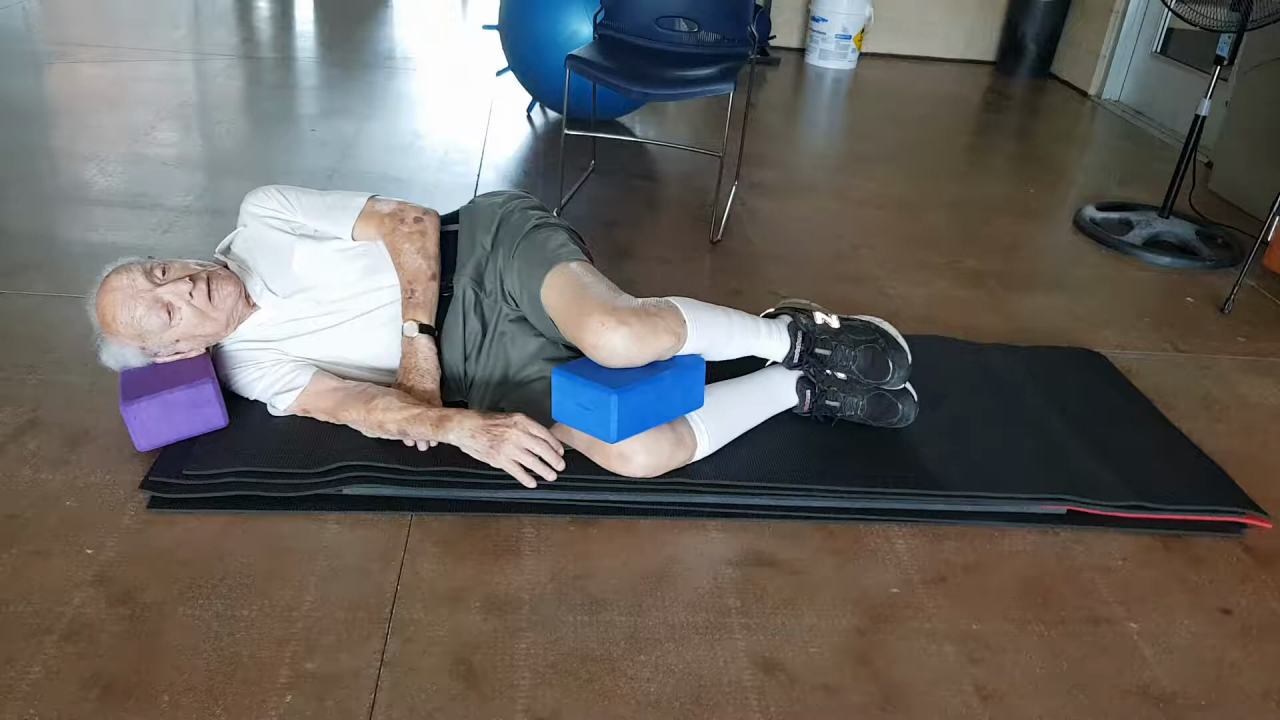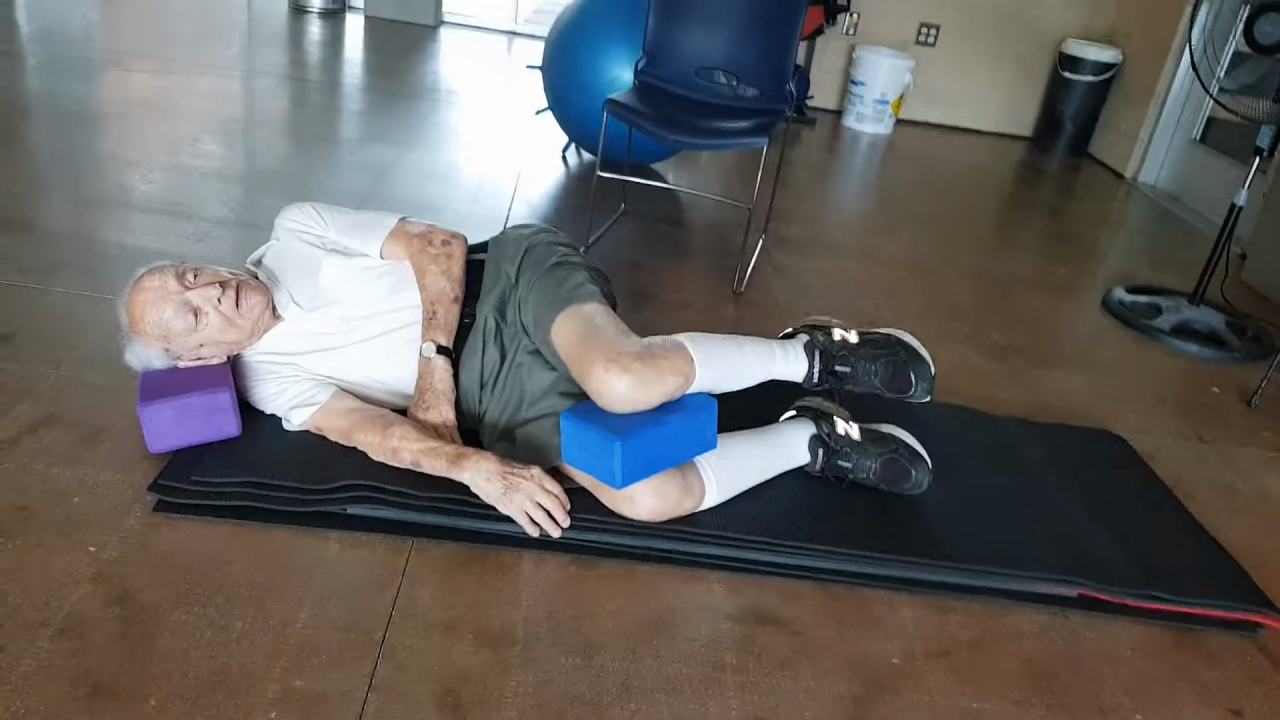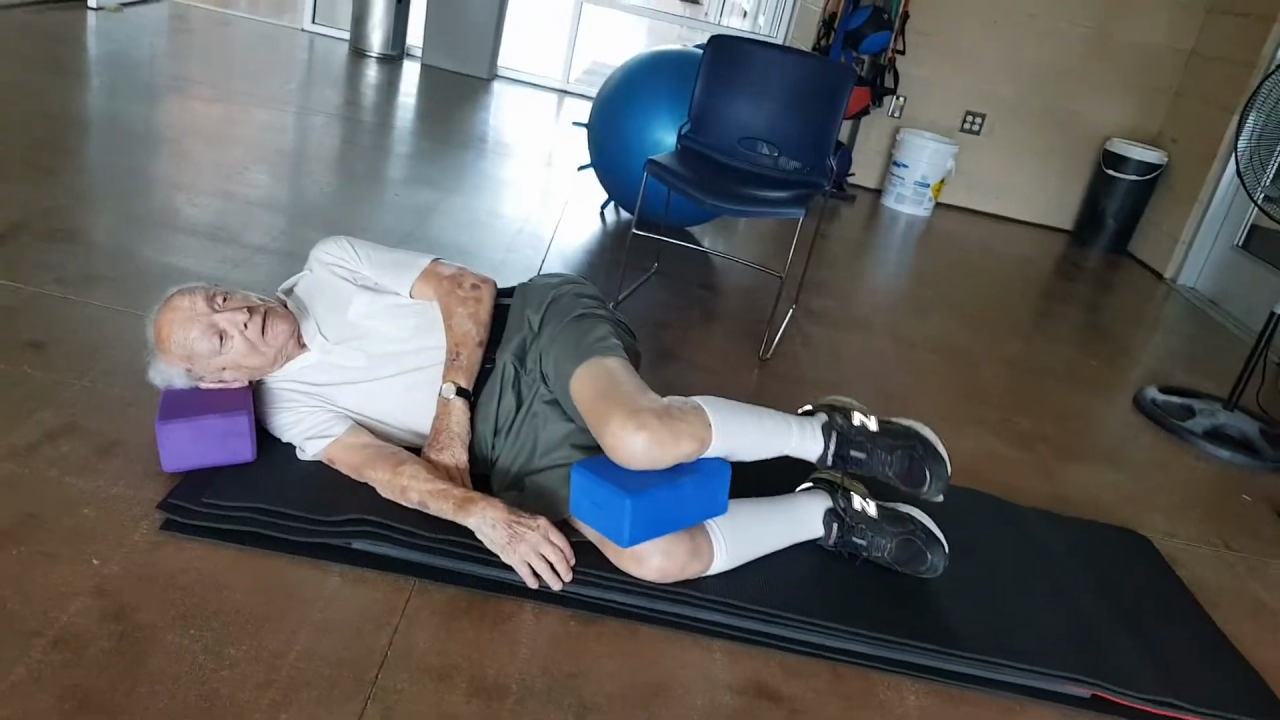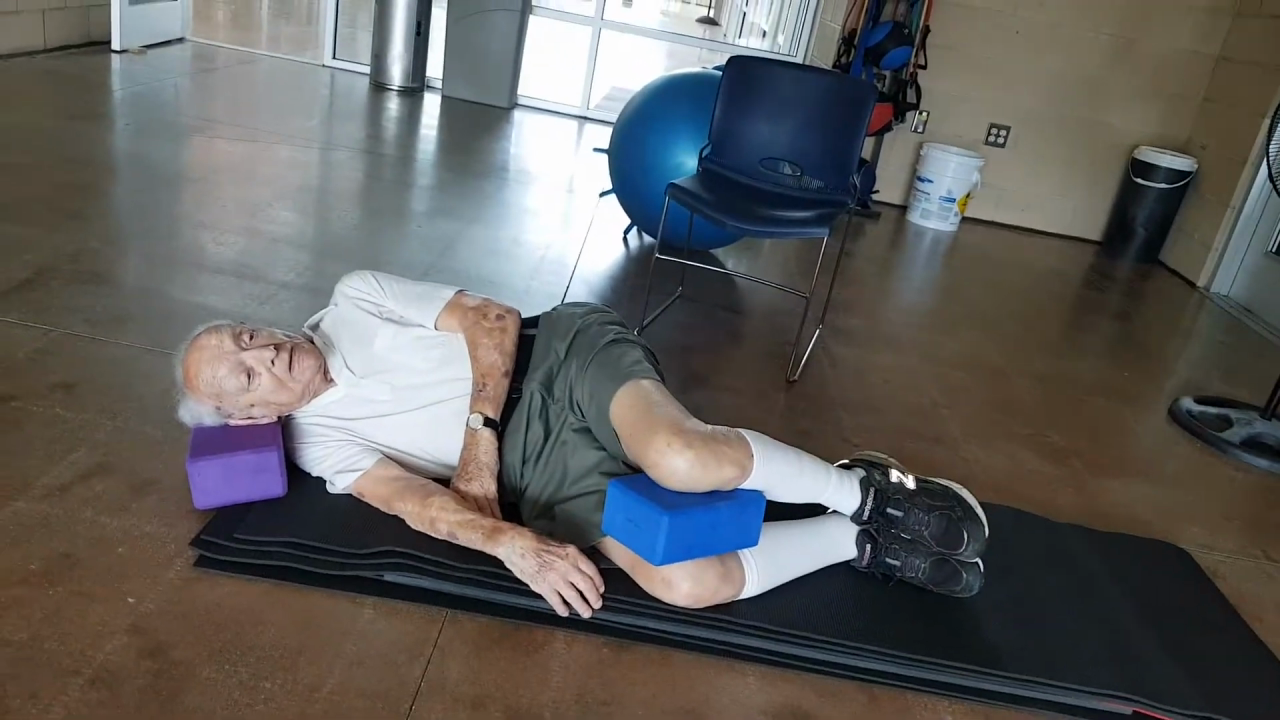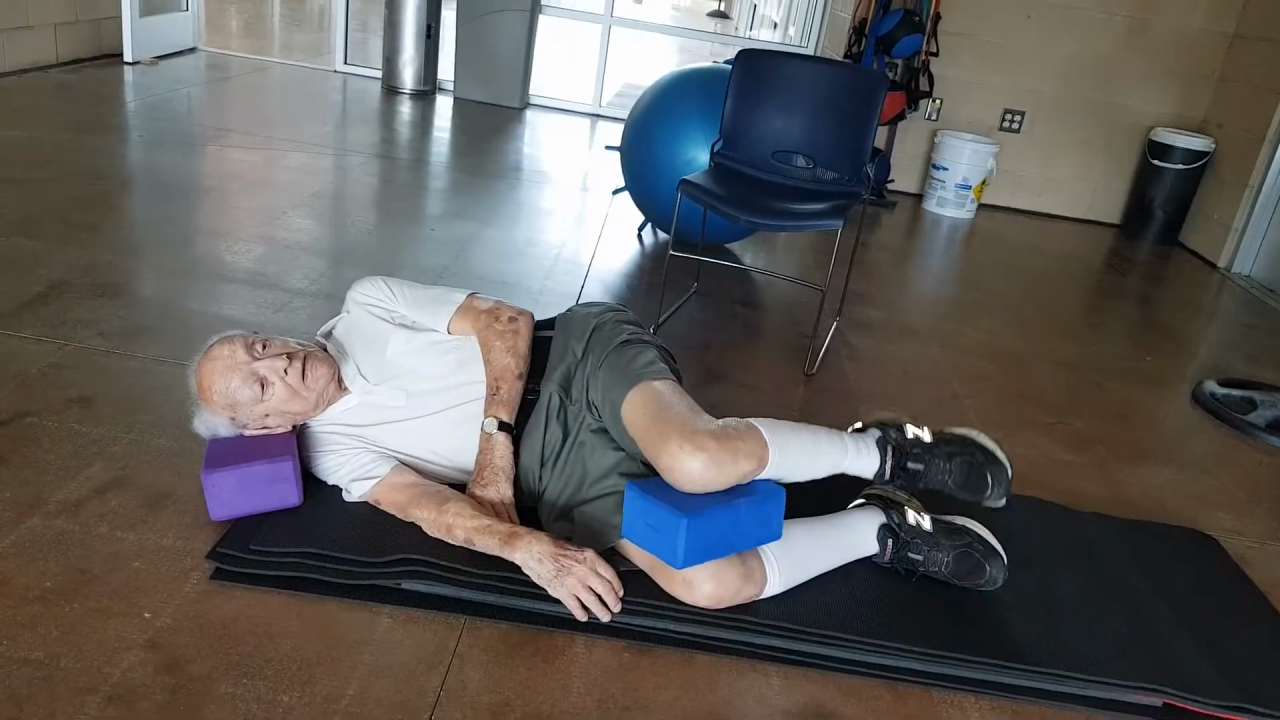
dt=0.7s
person 1, frame 1
left shoulder: (262, 217)
right shoulder: (250, 371)
left elbow: (410, 223)
right elbow: (359, 409)
left wrist: (415, 339)
right wrist: (461, 426)
right hip: (475, 363)
left knee: (616, 336)
right knee: (640, 453)
left ankle: (788, 336)
right ankle: (798, 389)
person 1, frame 2
left shoulder: (293, 233)
right shoulder: (269, 383)
left elbow: (438, 246)
right elbow: (378, 434)
left wrist: (430, 359)
right wrist: (475, 467)
right hip: (499, 397)
left knee: (621, 380)
right knee: (648, 496)
left ankle: (808, 355)
right ankle: (812, 443)
person 1, frame 3
left shoulder: (330, 263)
right shoulder: (289, 410)
left elbow: (469, 290)
right elbow: (387, 469)
left wrist: (450, 400)
right wrist: (482, 514)
right hip: (511, 441)
left knee: (638, 437)
right knee: (658, 559)
left ankle: (825, 438)
right ankle: (830, 515)
person 1, frame 4
left shoulder: (354, 299)
right shoulder: (316, 443)
left elbow: (493, 319)
right elbow: (415, 502)
left wrist: (478, 428)
right wrist: (512, 545)
right hip: (541, 472)
left knee: (679, 458)
right knee: (686, 582)
left ankle: (861, 489)
right ankle: (861, 541)
person 1, frame 5
left shoulder: (365, 303)
right shoulder: (332, 454)
left elbow: (505, 322)
right elbow: (432, 508)
left wrist: (492, 434)
right wrist: (528, 550)
right hip: (559, 474)
left knee: (695, 460)
right knee: (706, 585)
left ankle: (881, 449)
right ankle: (883, 529)
